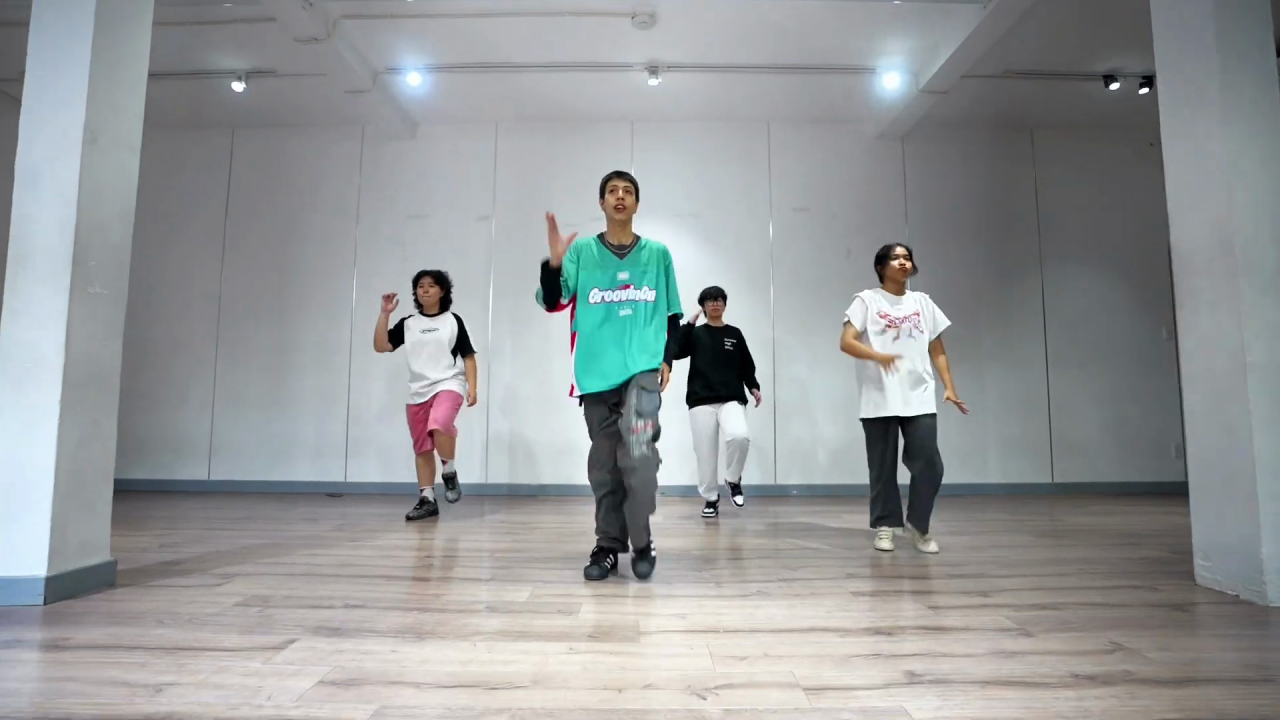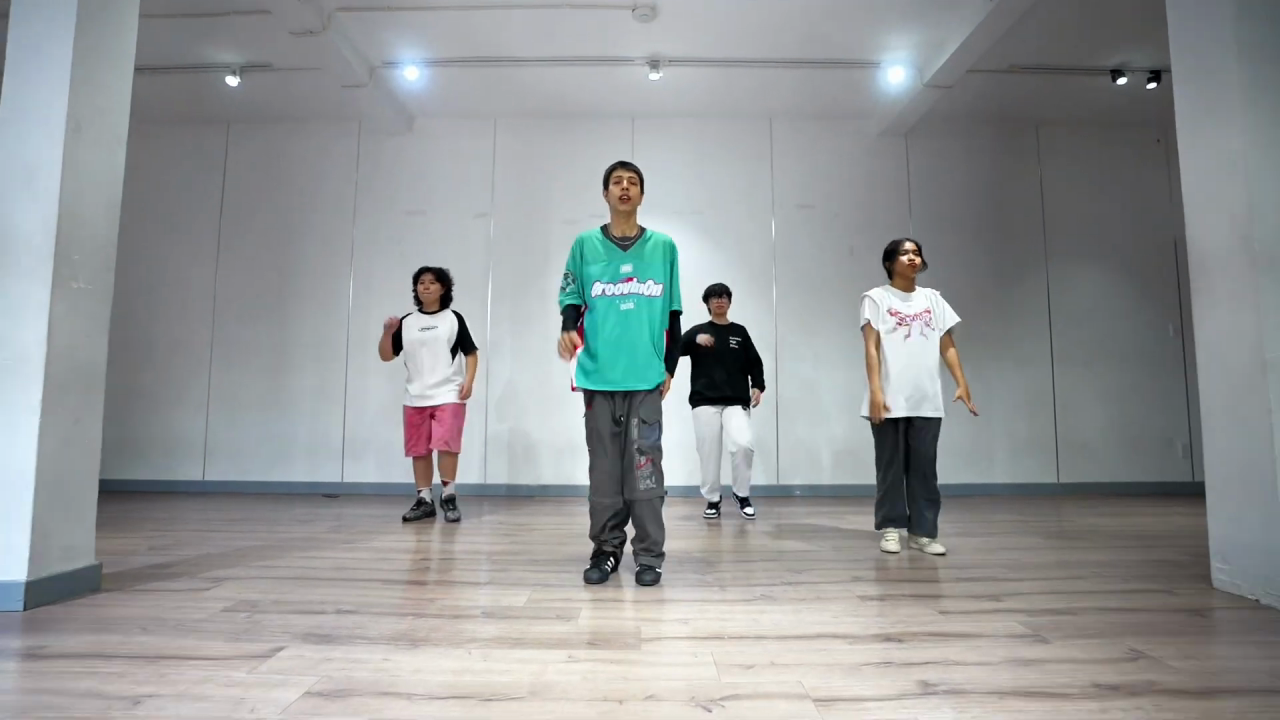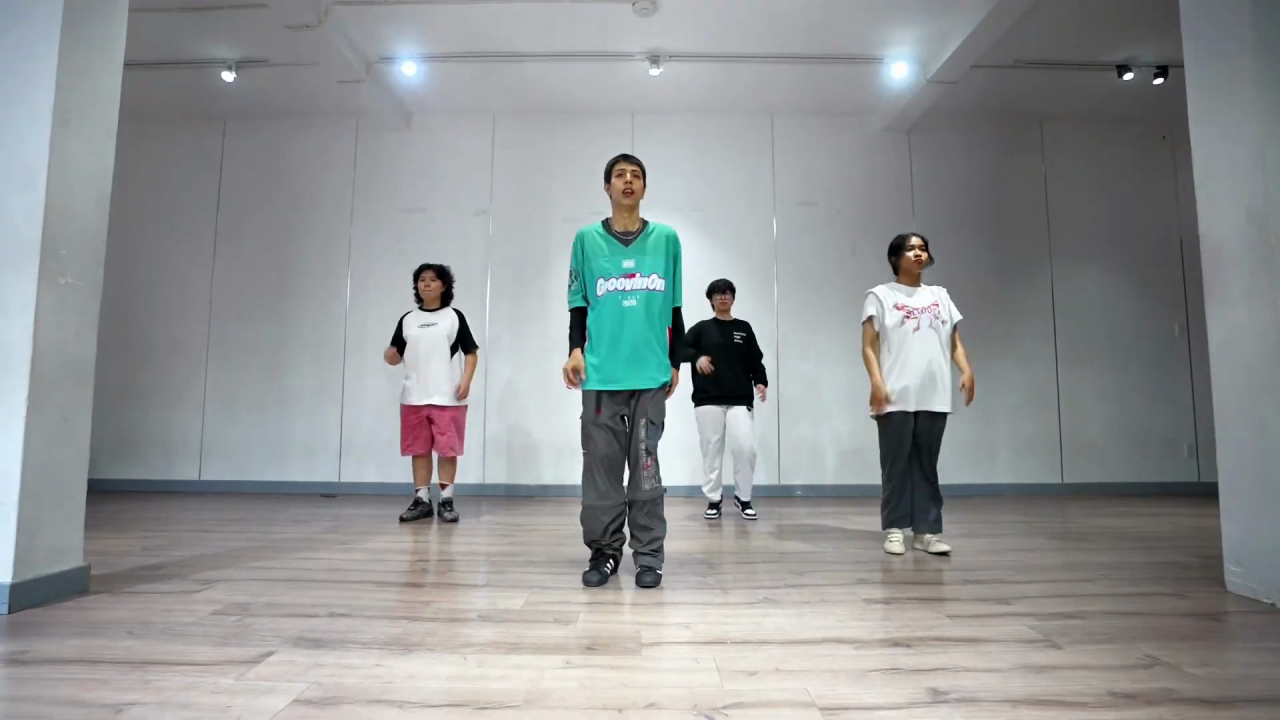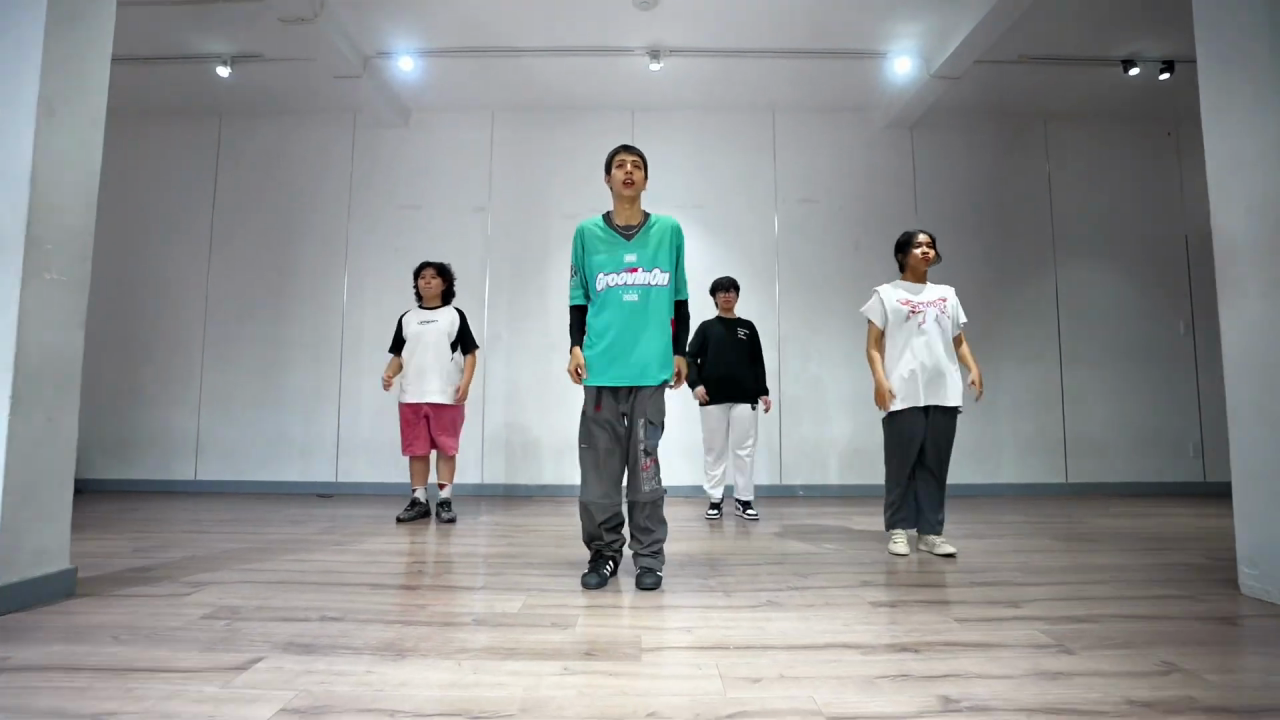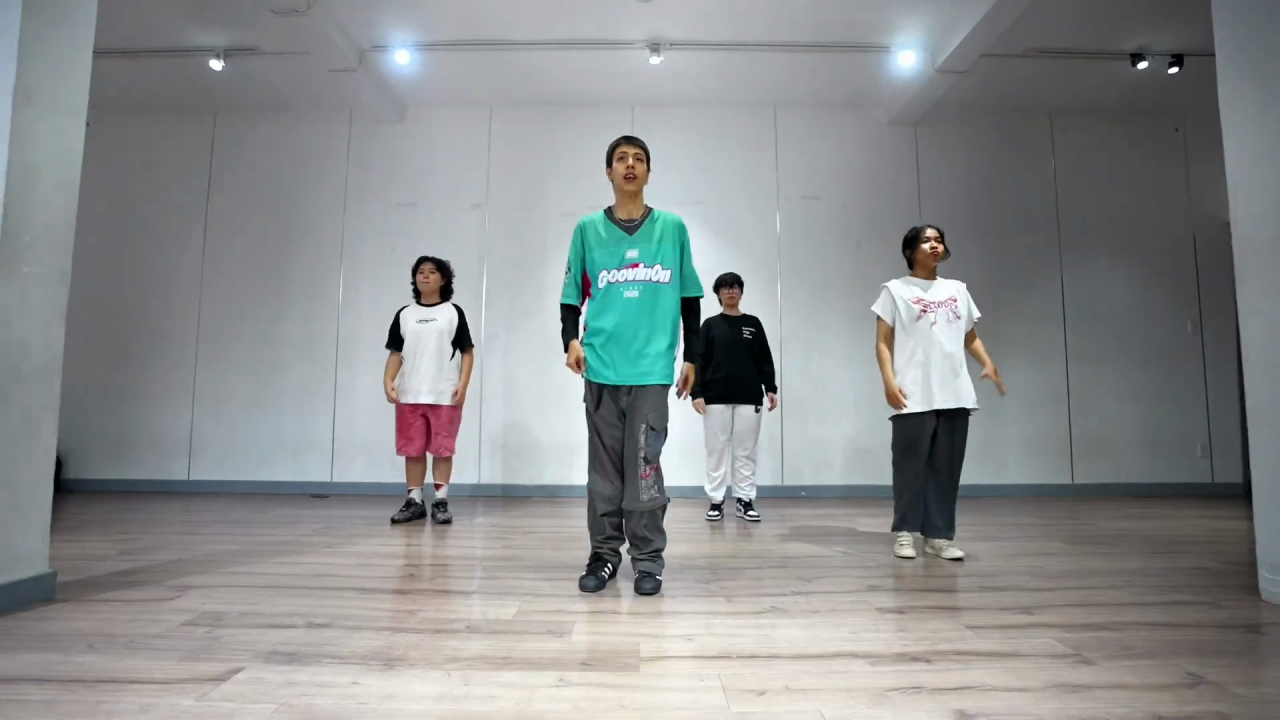
dt=0.1s
person 1, frame 1
left shoulder: (658, 254)
right shoulder: (581, 251)
left elbow: (673, 314)
right elbow: (552, 301)
left wrist: (668, 360)
right wrist: (553, 261)
left hip: (643, 367)
right hip: (597, 371)
left knee: (638, 452)
right knee: (604, 462)
left ankle: (641, 544)
right ankle: (608, 545)
person 1, frame 2
left shoulder: (663, 246)
right shoulder: (585, 244)
left elbow: (673, 312)
right elbow: (571, 302)
left wrist: (671, 365)
right wrist: (569, 333)
left hip: (646, 372)
right hip: (598, 372)
left knee: (643, 463)
right knee: (605, 465)
left ankle: (648, 554)
right ankle: (607, 548)
person 1, frame 3
left shoulder: (666, 239)
right shoulder: (587, 240)
left elbow: (675, 308)
right elbow: (577, 303)
left wrist: (675, 361)
right wrist: (575, 349)
left hip: (650, 370)
right hip: (601, 371)
left knee: (645, 463)
right knee: (601, 463)
left ankle: (649, 554)
right ankle: (605, 550)
person 1, frame 4
left shoulder: (668, 231)
right shoulder: (587, 233)
left elbow: (678, 298)
right elbow: (577, 298)
left wrist: (681, 352)
right wrist: (575, 346)
left hip: (650, 365)
right hip: (600, 366)
left knee: (644, 458)
right knee: (599, 463)
left ankle: (649, 556)
right ankle: (604, 551)
person 1, frame 5
left shoulder: (673, 227)
right shoulder: (588, 229)
left elbow: (689, 296)
right elbow: (572, 294)
left wrist: (691, 356)
right wrist: (571, 339)
left hip: (653, 365)
right hip: (602, 363)
left knee: (644, 464)
right knee: (603, 464)
left ankle: (648, 560)
right ankle: (603, 553)
person 2, frame 1
left shoulder: (923, 302)
right shoulder: (867, 300)
left elbow: (937, 349)
right elbow: (846, 342)
left wrist: (950, 388)
right wrist: (878, 356)
left hip: (920, 398)
right hip: (880, 400)
left knee: (927, 462)
right knee: (883, 466)
left ankle: (918, 524)
right ankle: (885, 526)
person 2, frame 2
left shoulder: (933, 299)
right shoulder: (876, 299)
left elbow: (947, 346)
right elbow: (871, 349)
left wrist: (961, 384)
right wrist: (876, 390)
left hip: (926, 400)
right hip: (891, 401)
left knee: (924, 467)
right knee: (891, 466)
left ankle: (923, 532)
right ankle: (891, 528)
person 2, frame 3
left shoulder: (939, 295)
right shoulder: (881, 295)
left elbow: (953, 340)
right elbow: (869, 345)
left wrist: (966, 371)
right wrist: (876, 383)
left hip: (934, 395)
right hip: (895, 396)
left knee: (926, 464)
right knee: (896, 464)
left ankle: (927, 530)
right ankle: (895, 528)
person 2, frame 4
left shoulder: (947, 294)
right shoulder: (886, 294)
left elbow: (958, 341)
right elbow: (873, 344)
left wrist: (973, 369)
right wrist: (880, 381)
left hip: (943, 391)
right hip: (903, 393)
left knee: (935, 463)
right knee: (902, 462)
left ankle: (930, 532)
right ankle: (898, 530)
person 2, frame 5
left shoulder: (958, 290)
right shoulder: (895, 290)
left elbow: (971, 338)
right elbow: (883, 342)
left wrist: (989, 364)
right wrist: (889, 380)
left hip: (955, 393)
right hip: (914, 394)
left knee: (946, 466)
right knee: (911, 464)
left ankle: (938, 535)
right ankle: (905, 532)
person 3, frame 1
left shoulder: (453, 321)
right shoulder: (407, 324)
left elbow: (468, 357)
right elbow: (380, 346)
left wrist: (472, 386)
right wrist: (385, 313)
left hip: (448, 385)
right hip: (418, 394)
left knee: (439, 425)
right knee: (422, 447)
left ankle: (449, 472)
right ankle: (427, 499)
person 3, frame 2
left shoulder: (454, 319)
right shoulder: (407, 322)
left elbow: (471, 354)
right elbow: (386, 355)
left wrist: (468, 380)
right wrist: (387, 333)
left hip: (448, 394)
right hip: (416, 397)
left knee: (446, 445)
right knee: (419, 450)
left ankle: (449, 497)
right ankle: (424, 501)
person 3, frame 3
left shoulder: (454, 317)
right shoulder: (407, 320)
left elbow: (471, 353)
right elbow: (395, 357)
left wrist: (466, 380)
right wrist: (391, 355)
left hip: (448, 396)
right hip: (414, 396)
left knee: (447, 449)
right knee: (418, 449)
left ankle: (447, 501)
right ankle: (421, 500)
person 3, frame 4
left shoulder: (455, 315)
right shoulder: (407, 318)
left elbow: (470, 354)
right elbow: (398, 355)
left wrist: (465, 383)
right wrist: (389, 374)
left hip: (446, 395)
right hip: (411, 395)
left knee: (446, 448)
right knee: (416, 449)
left ankle: (445, 501)
right ankle: (419, 501)
person 3, frame 5
left shoulder: (454, 312)
right shoulder: (404, 314)
left elbow: (467, 352)
right elbow: (395, 353)
left wrist: (463, 385)
right wrist: (389, 381)
left hip: (445, 395)
right hip: (410, 395)
left knee: (443, 449)
right knee: (412, 449)
left ankle: (440, 502)
right ankle: (414, 502)
person 4, frame 1
left shoulder: (735, 334)
right shoulder: (695, 334)
left elbow: (747, 365)
right elbow: (675, 353)
left wrist: (754, 387)
right wrist: (688, 326)
left hip: (732, 399)
right hip: (701, 401)
left knee: (740, 436)
right knee: (705, 454)
left ankle: (734, 480)
right ankle: (710, 499)
person 4, frame 2
left shoulder: (740, 332)
right shoulder: (699, 331)
left elbow: (754, 362)
left wrist: (758, 385)
right wrist: (695, 341)
left hip: (737, 401)
right hip: (704, 402)
left knee: (743, 446)
right knee: (708, 453)
left ankle: (742, 496)
right ankle: (712, 500)
person 4, frame 3
left shoulder: (744, 328)
right shoulder: (703, 328)
left elbow: (755, 360)
left wrist: (761, 382)
right wrist: (696, 358)
left hip: (740, 400)
right hip: (708, 400)
left knee: (746, 449)
right knee: (711, 452)
left ankle: (743, 498)
right ankle: (713, 500)
person 4, frame 4
left shoulder: (748, 327)
right shoulder: (707, 327)
left elbow: (757, 362)
right elbow: (691, 358)
left wrist: (763, 391)
right wrist: (695, 384)
left hip: (745, 398)
right hip: (712, 399)
left knee: (744, 450)
right knee: (714, 450)
left ankle: (744, 499)
right ankle: (715, 500)
person 4, frame 5
left shoulder: (753, 324)
right shoulder: (711, 324)
left elbow: (765, 360)
right elbow: (698, 360)
left wrist: (771, 389)
right wrist: (697, 392)
left hip: (749, 399)
right hip: (716, 399)
left knee: (745, 451)
right knee: (716, 450)
left ankle: (745, 500)
right ankle: (715, 501)
